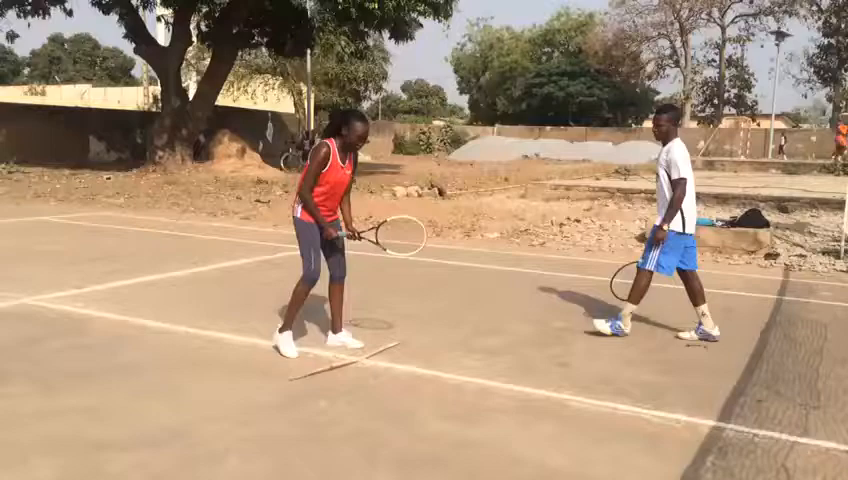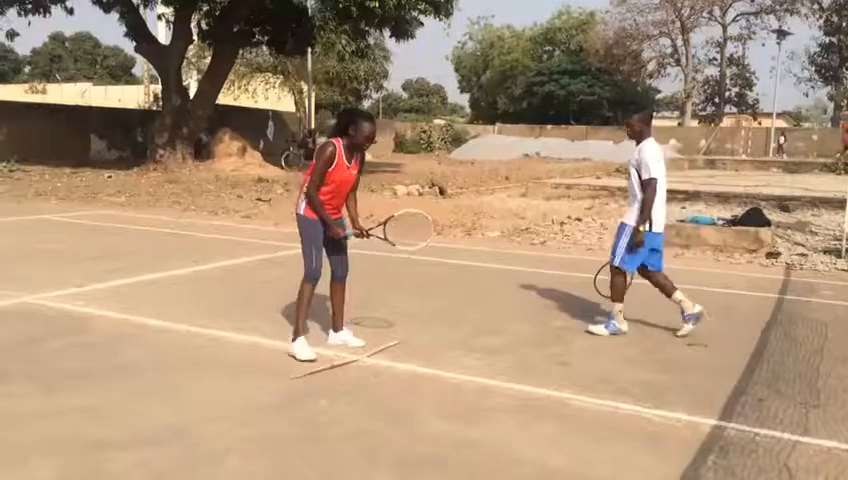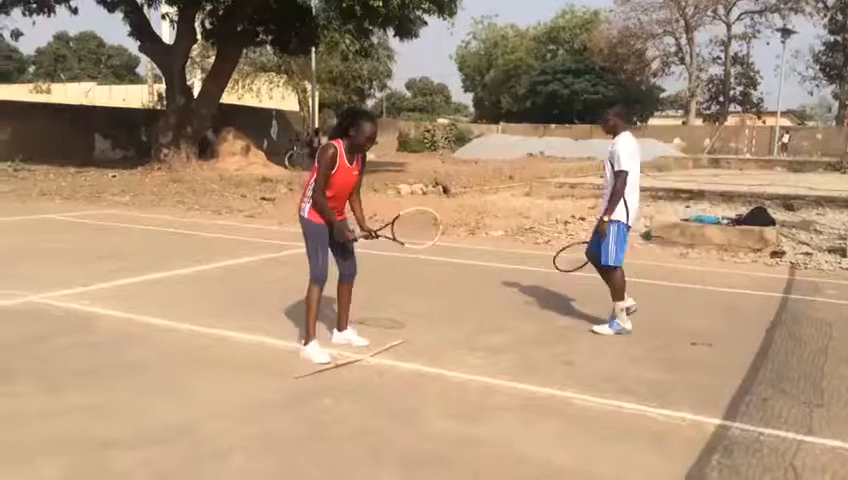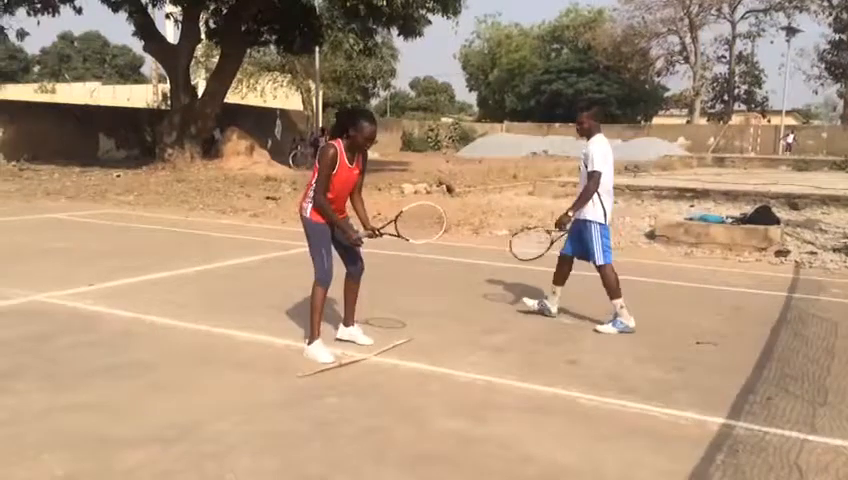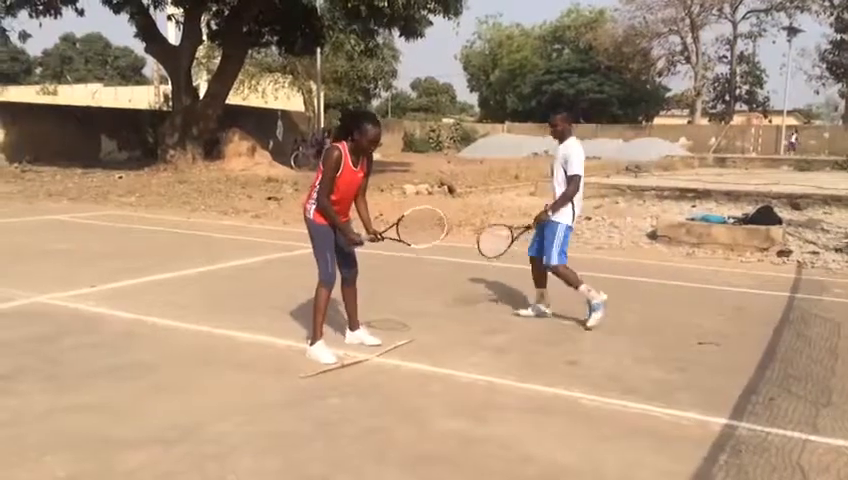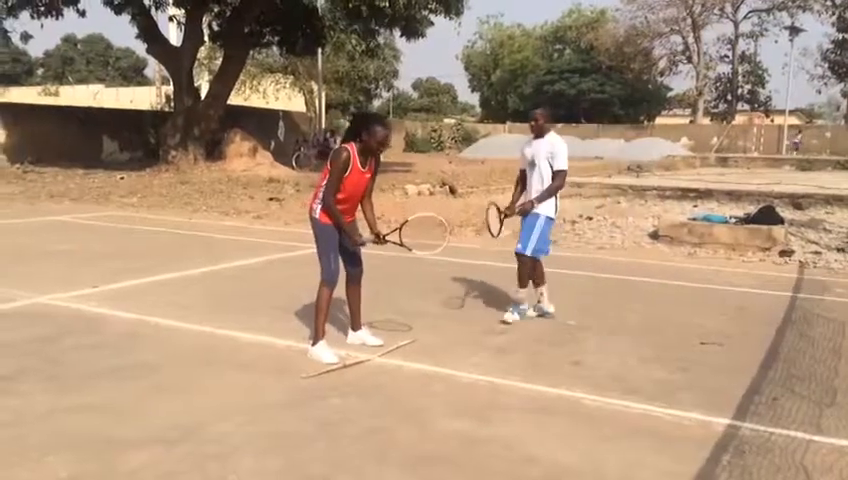
dt=0.2s
person 1, frame 1
left shoulder: (352, 156)
right shoulder: (324, 150)
left elbow: (344, 194)
right elbow: (304, 192)
left wrist: (349, 225)
right wrist: (324, 226)
left hip: (330, 218)
right hip: (307, 216)
left knee: (339, 272)
right knee: (312, 273)
left ankle: (336, 332)
right ankle: (284, 331)
person 1, frame 2
left shoulder: (359, 157)
right shoulder: (330, 150)
left elbow: (350, 193)
right elbow: (311, 191)
left wrist: (355, 223)
right wrist: (331, 225)
left hip: (334, 216)
right hip: (311, 214)
left knee: (341, 270)
right knee: (313, 271)
left ankle: (337, 331)
right ankle: (298, 338)
person 1, frame 3
left shoulder: (361, 157)
right shoulder: (331, 151)
left elbow: (354, 194)
right elbow: (317, 196)
left wrist: (363, 225)
right wrist: (341, 229)
left hip: (337, 217)
right hip: (314, 215)
left knee: (349, 270)
right knee: (319, 275)
left ankle: (342, 330)
right ankle: (309, 342)
person 1, frame 4
left shoulder: (361, 156)
right shoulder: (331, 152)
left elbow: (356, 193)
right elbow: (319, 197)
left wrist: (366, 224)
right wrist: (346, 230)
left hip: (338, 215)
right hip: (316, 215)
left knee: (356, 266)
right knee: (324, 274)
left ankle: (348, 325)
right ankle: (313, 341)
person 1, frame 5
left shoulder: (367, 159)
right shoulder: (335, 154)
left elbow: (360, 196)
right elbow: (322, 199)
left wrist: (369, 228)
right wrist: (347, 232)
left hip: (341, 217)
right hip: (320, 217)
left knee: (350, 272)
right knee: (328, 275)
left ankle: (354, 329)
right ankle: (315, 342)
person 1, frame 6
left shoulder: (374, 160)
right shoulder: (344, 155)
left elbow: (366, 197)
right elbow: (327, 199)
left wrist: (374, 229)
right wrist: (350, 232)
left hip: (347, 218)
right hip: (325, 216)
left knee: (355, 271)
right knee: (330, 275)
left ankle: (356, 329)
right ankle: (317, 342)
person 2, frame 1
left shoulder: (674, 152)
right shoulder: (670, 150)
left elbow: (679, 193)
left wrist: (664, 226)
left hip: (672, 223)
right hip: (681, 223)
left knee: (646, 268)
right knee: (686, 272)
left ankle: (622, 322)
right ankle: (708, 327)
person 2, frame 2
left shoulder: (646, 151)
right shoulder: (648, 148)
left elbow: (650, 192)
left wrist: (639, 227)
left hip: (640, 222)
right hip: (652, 222)
left knee: (618, 267)
right knee: (651, 271)
left ankle: (617, 321)
right ankle: (689, 310)
person 2, frame 3
left shoulder: (621, 144)
right shoulder: (626, 142)
left elbow: (620, 185)
left wrist: (605, 216)
left hip: (617, 214)
right hip: (615, 213)
left knee: (612, 263)
right knee: (593, 255)
left ankle: (620, 319)
right ankle: (623, 301)
person 2, frame 4
left shoulder: (596, 147)
right shoulder: (597, 144)
left elbow: (592, 185)
left wrist: (570, 213)
left hip: (593, 215)
right hip: (584, 213)
left knee: (602, 264)
right knee: (566, 256)
left ankle: (623, 318)
right ankle: (550, 302)
person 2, frame 5
left shoulder: (573, 149)
right shoulder: (560, 149)
left elbow: (573, 188)
left wrist: (547, 212)
right wrist: (544, 212)
left hip: (561, 217)
right hip: (551, 216)
left knee: (554, 264)
right knee: (536, 258)
left ankle: (594, 298)
right ankle: (541, 304)
person 2, frame 6
left shoulder: (557, 144)
right shoulder: (528, 145)
left elbow: (559, 181)
left wrist: (533, 202)
right wrist: (513, 202)
left hip: (543, 209)
right hip: (528, 208)
left knee: (524, 253)
right knee: (531, 257)
left ankle: (520, 304)
right ankle: (543, 303)
